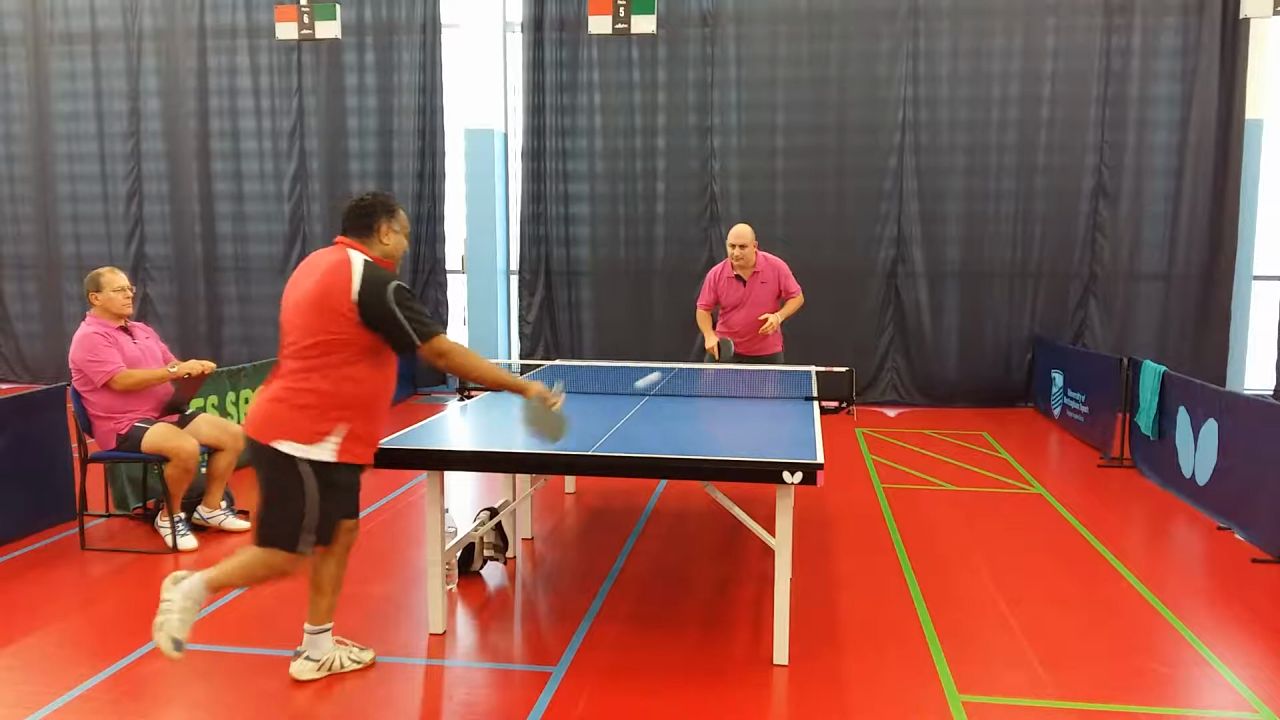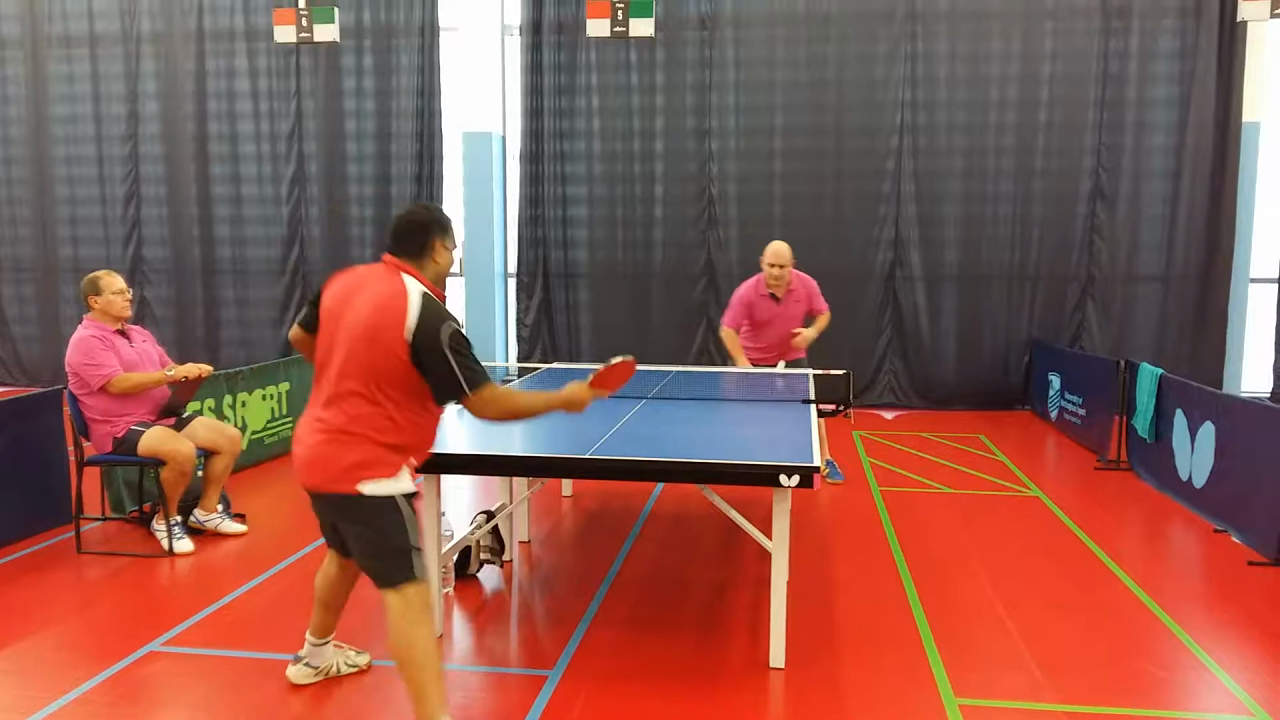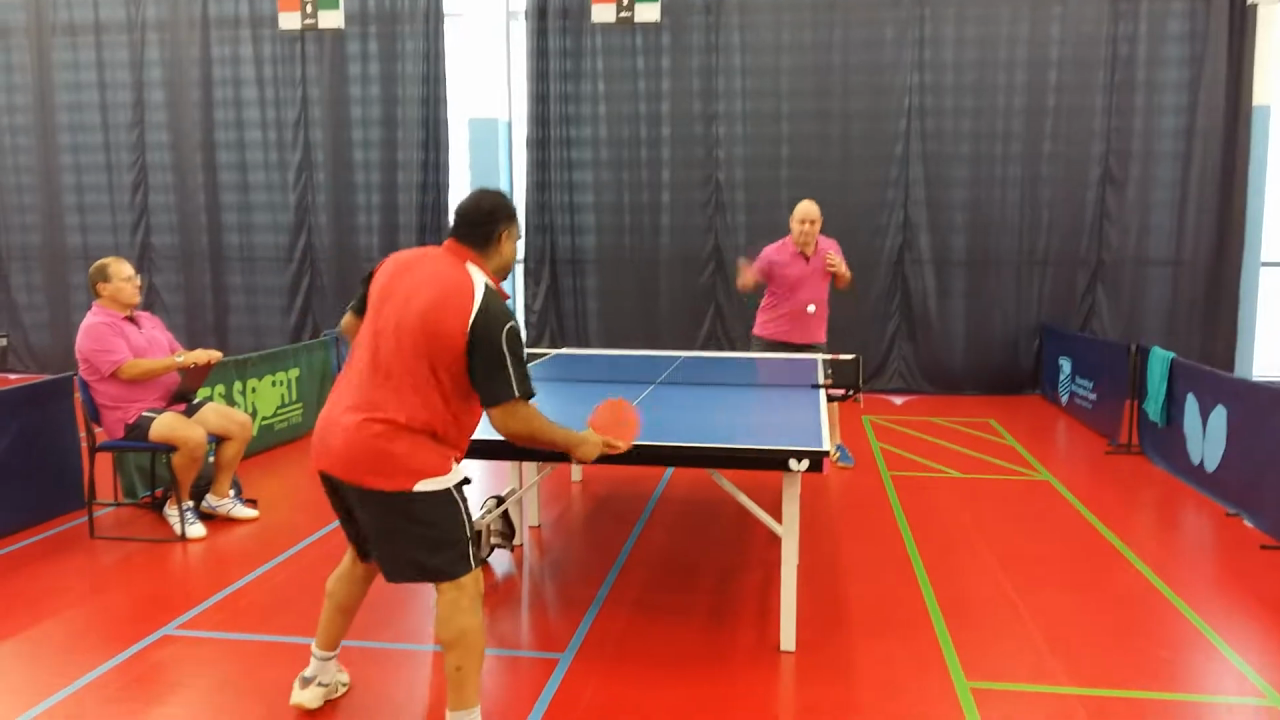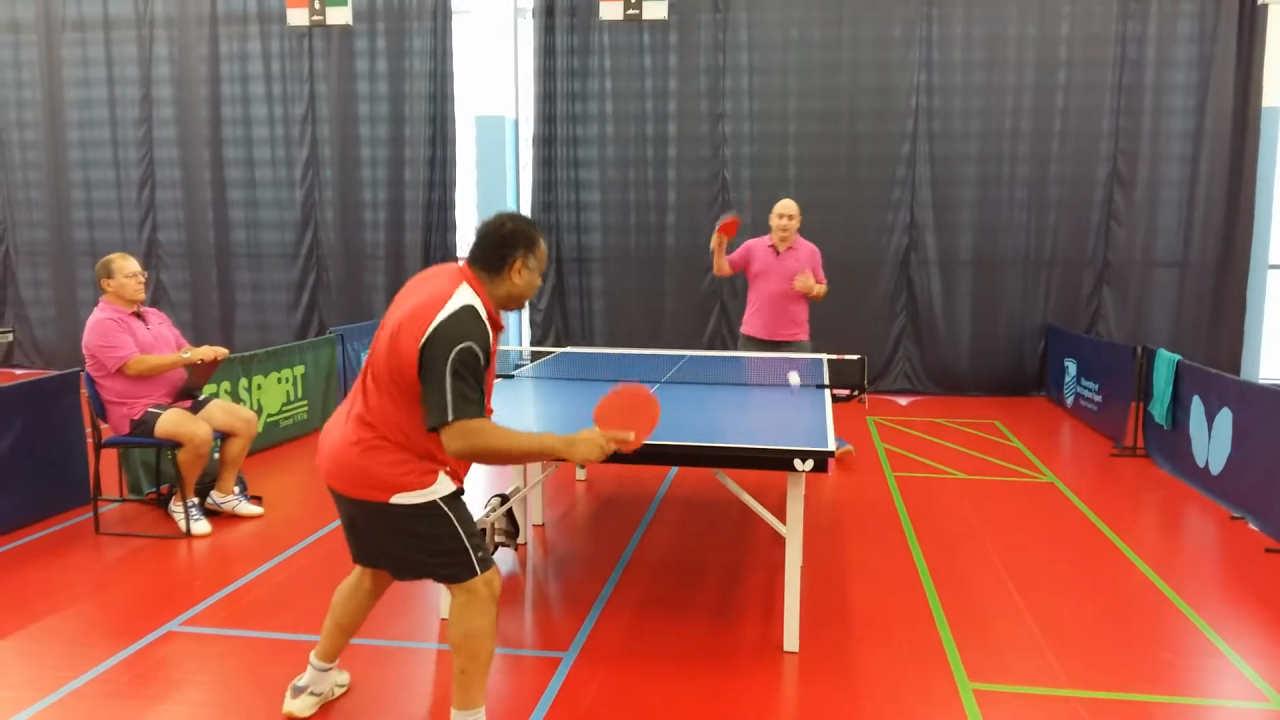
dt=0.3s
person 1, frame 1
left shoulder: (317, 264)
right shoulder: (374, 280)
right elbow: (443, 352)
right wrist: (522, 386)
left hip: (325, 436)
right hip: (301, 437)
left knee: (339, 532)
right knee: (286, 552)
left ankle: (317, 647)
right ankle: (189, 589)
person 1, frame 2
left shoulder: (343, 282)
right shoulder: (428, 314)
left elbow: (300, 337)
right elbow: (487, 403)
right wrist: (562, 399)
left hip: (317, 453)
right hip: (366, 469)
left knee: (350, 553)
right knee: (410, 592)
left ankle: (315, 654)
person 1, frame 3
left shoulder: (397, 264)
right shoulder: (490, 313)
left elbow: (352, 325)
right elbow: (513, 420)
right wrist: (576, 441)
left hip: (336, 445)
right hip: (405, 465)
left knee: (363, 556)
right knee: (461, 587)
left ankle: (319, 675)
person 1, frame 4
left shoulder: (442, 277)
right shoulder: (461, 332)
right elbow: (464, 441)
right wrist: (567, 447)
left hip: (349, 453)
right hip: (394, 475)
left knee: (374, 569)
right knee: (479, 585)
person 2, frame 1
left shoulder: (143, 330)
right shoulder: (91, 337)
left elbow: (172, 366)
right elbow: (122, 381)
left wrist: (195, 368)
right wrist: (175, 371)
left hip: (166, 413)
right hip: (126, 426)
left knee: (233, 434)
right knee: (188, 448)
left ankle: (211, 508)
right ankle: (170, 517)
person 2, frame 2
left shoulder: (140, 334)
right shoulder: (87, 341)
left elbow: (168, 369)
right elbow: (118, 384)
left wrist: (190, 371)
right wrist: (172, 374)
left hip: (162, 416)
right hip: (121, 429)
left knee: (230, 437)
right knee: (183, 452)
left ankle: (206, 511)
right ankle: (166, 520)
person 2, frame 3
left shoulder: (148, 320)
right shoulder: (96, 328)
left elbow: (177, 354)
right elbow: (128, 370)
left wrist: (200, 357)
right wrist: (182, 360)
left hip: (172, 402)
right hip: (133, 415)
left knee: (241, 423)
right knee: (194, 437)
left ankle: (219, 496)
right ankle: (178, 505)
person 2, frame 4
left shoulder: (155, 316)
right shoulder: (103, 323)
left elbow: (183, 350)
right elbow: (134, 366)
left wrist: (206, 353)
right wrist: (188, 356)
left hip: (178, 399)
right hip: (138, 411)
left knee: (246, 420)
right knee: (199, 434)
left ankle: (223, 493)
right ankle: (183, 501)
person 3, frame 1
left shoulder: (776, 267)
right shoulder: (716, 274)
left elbow: (797, 297)
right elbow: (703, 309)
left wrist: (778, 316)
right wrist: (709, 336)
left hip: (767, 351)
person 3, frame 2
left shoulder: (807, 285)
right shoulder: (747, 292)
left elbow: (823, 314)
right elbow: (727, 329)
left wrist: (812, 332)
right wrist: (742, 362)
left hip: (792, 360)
right hip: (751, 362)
left ankle: (825, 461)
person 3, frame 3
left shoulder: (830, 248)
right shoulder: (774, 253)
left elbow: (843, 283)
right elbow: (745, 284)
left wrist: (843, 272)
right wrist: (746, 275)
left hip: (811, 339)
right hip: (770, 338)
left ankle: (836, 445)
person 3, frame 4
left shoulder: (810, 251)
right shoulder: (752, 247)
left elbow: (822, 289)
right elbow: (723, 270)
left wrist: (812, 288)
right wrist: (719, 250)
left hip: (794, 338)
right hip: (754, 335)
